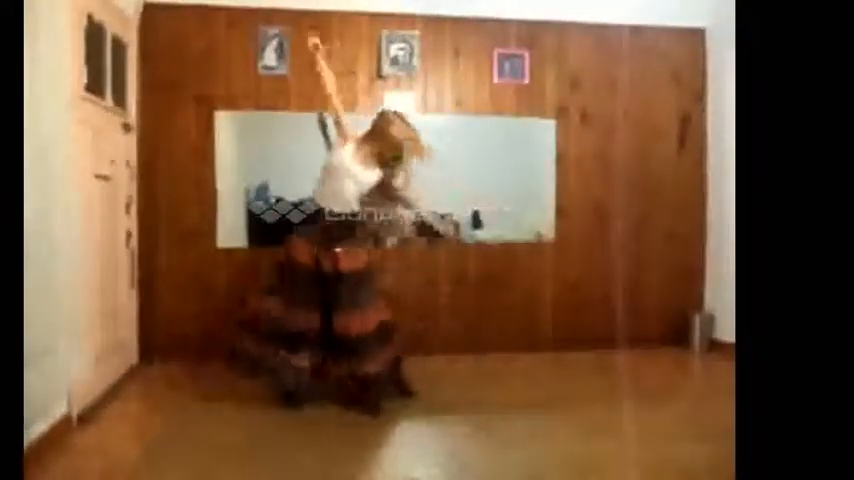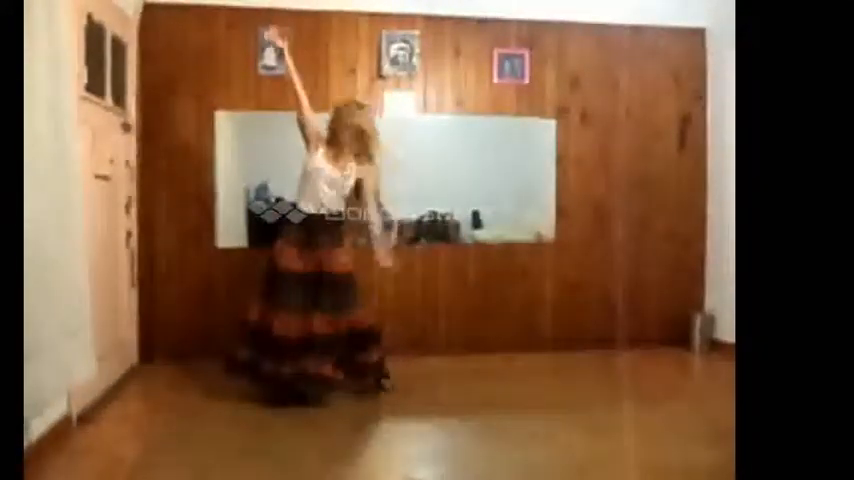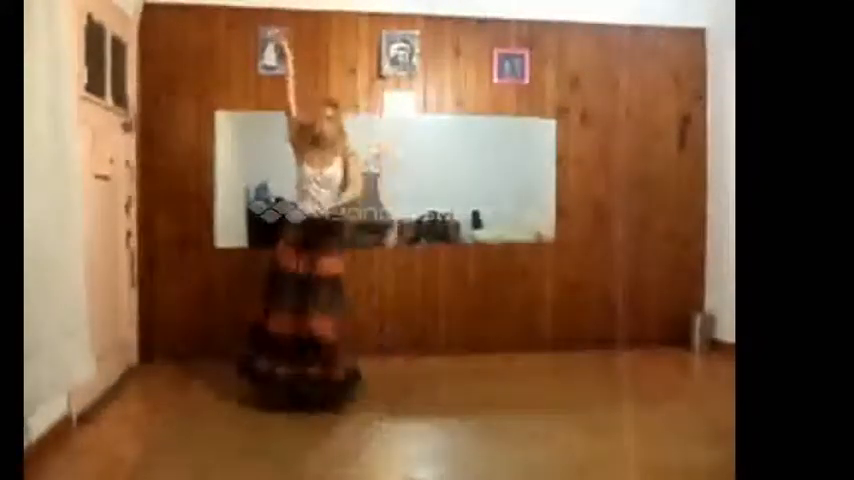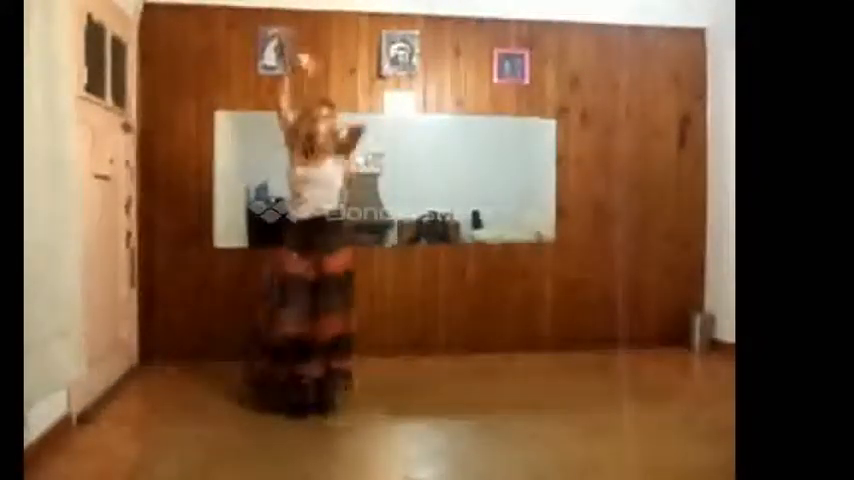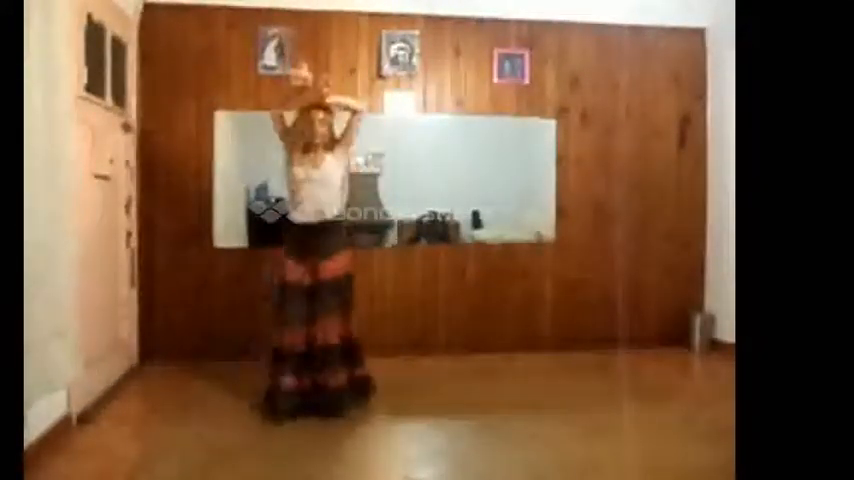
dt=0.3s
person 1, frame 1
left shoulder: (384, 169)
right shoulder: (347, 141)
left elbow: (399, 195)
right elbow: (332, 95)
right wrist: (319, 55)
left hip: (348, 234)
right hip: (315, 226)
left knee: (359, 307)
right knee: (303, 303)
left ankle: (369, 382)
right ankle: (300, 381)
person 1, frame 2
left shoulder: (364, 164)
right shoulder: (316, 143)
left elbow: (370, 205)
right elbow: (302, 99)
left wrist: (381, 243)
right wrist: (286, 53)
left hip: (332, 233)
right hip: (299, 230)
left knee: (337, 309)
right knee: (289, 307)
right ankle: (285, 381)
person 1, frame 3
left shoulder: (347, 156)
right shoulder: (302, 151)
left elbow: (356, 190)
right elbow: (291, 106)
left wrist: (326, 208)
right wrist: (287, 57)
left hip: (327, 237)
right hip: (297, 232)
left knee: (320, 315)
right knee: (285, 310)
left ankle: (324, 386)
right ankle: (283, 383)
person 1, frame 4
left shoulder: (340, 152)
right shoulder: (295, 150)
left elbow: (358, 128)
right elbow: (283, 108)
left wrist: (337, 134)
right wrist: (290, 70)
left hip: (331, 237)
right hip: (297, 237)
left knee: (329, 314)
right knee: (290, 315)
left ankle: (322, 388)
right ankle: (285, 387)
person 1, frame 5
left shoulder: (340, 151)
right shoulder: (292, 150)
left elbow: (358, 109)
right elbow: (275, 113)
left wrist: (327, 98)
right wrist: (297, 89)
left hip: (331, 239)
right hip: (297, 239)
left knee: (331, 319)
right knee: (294, 318)
left ankle: (333, 392)
right ankle: (291, 393)
